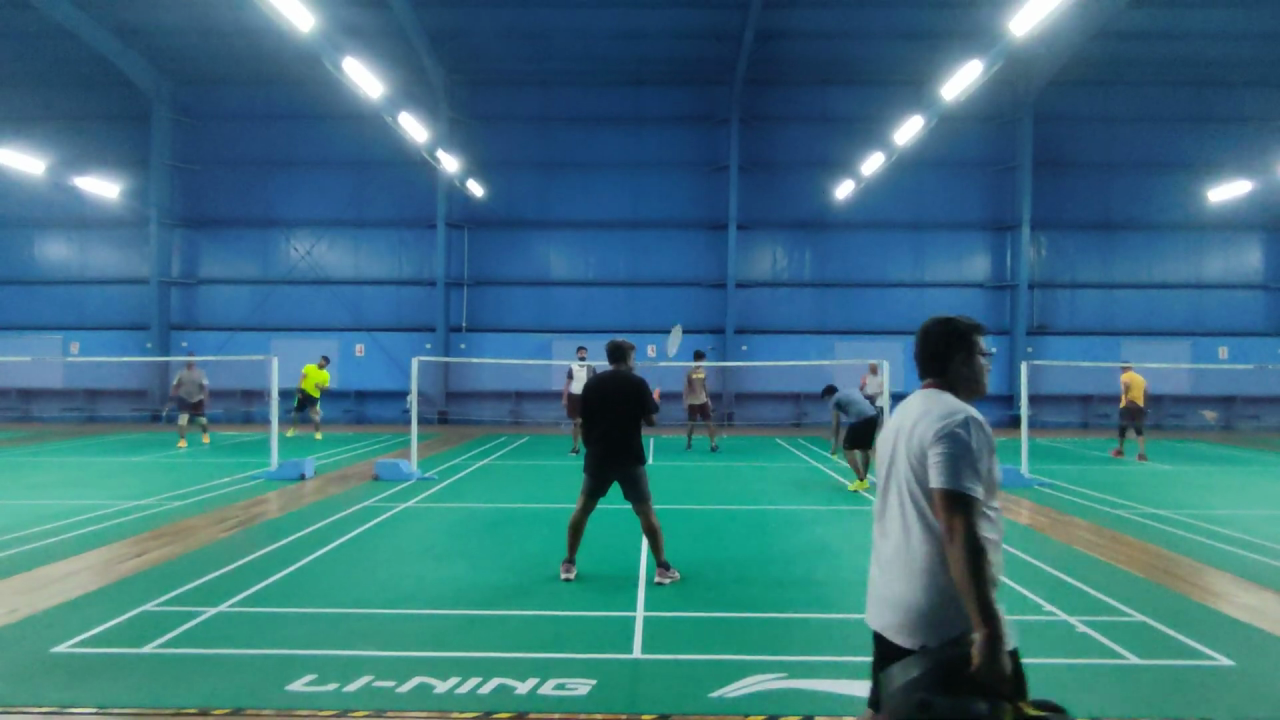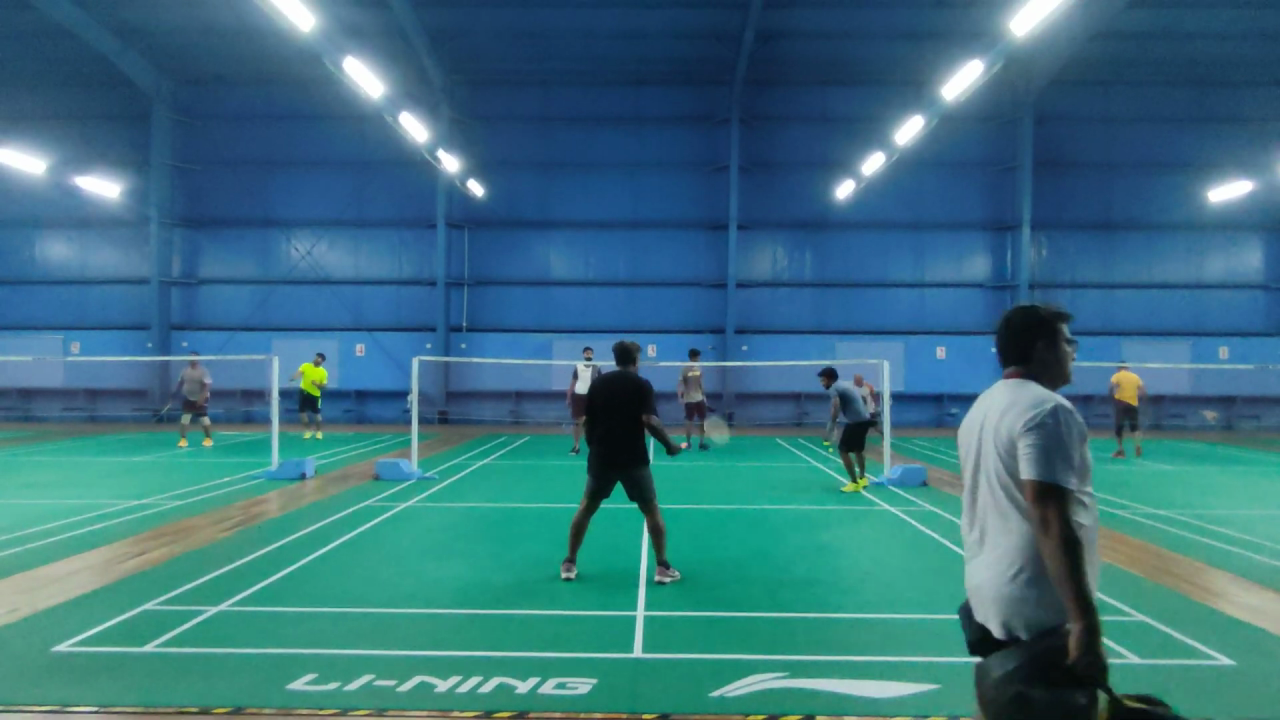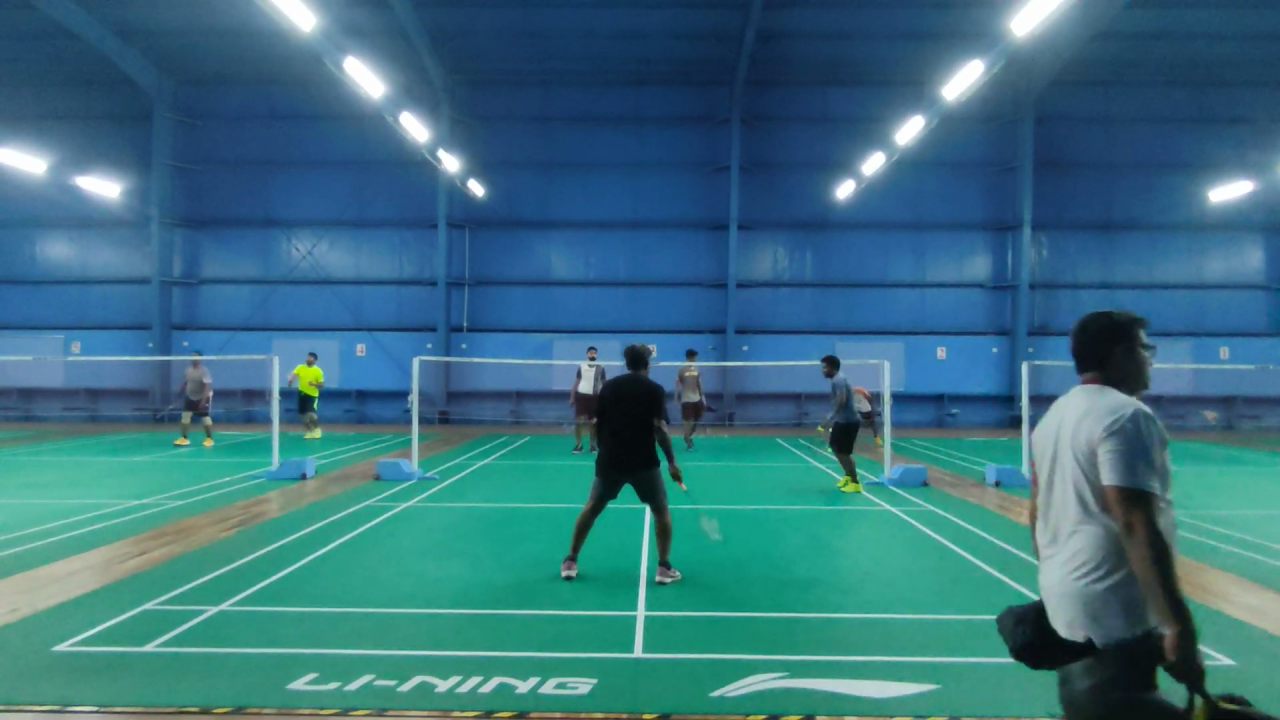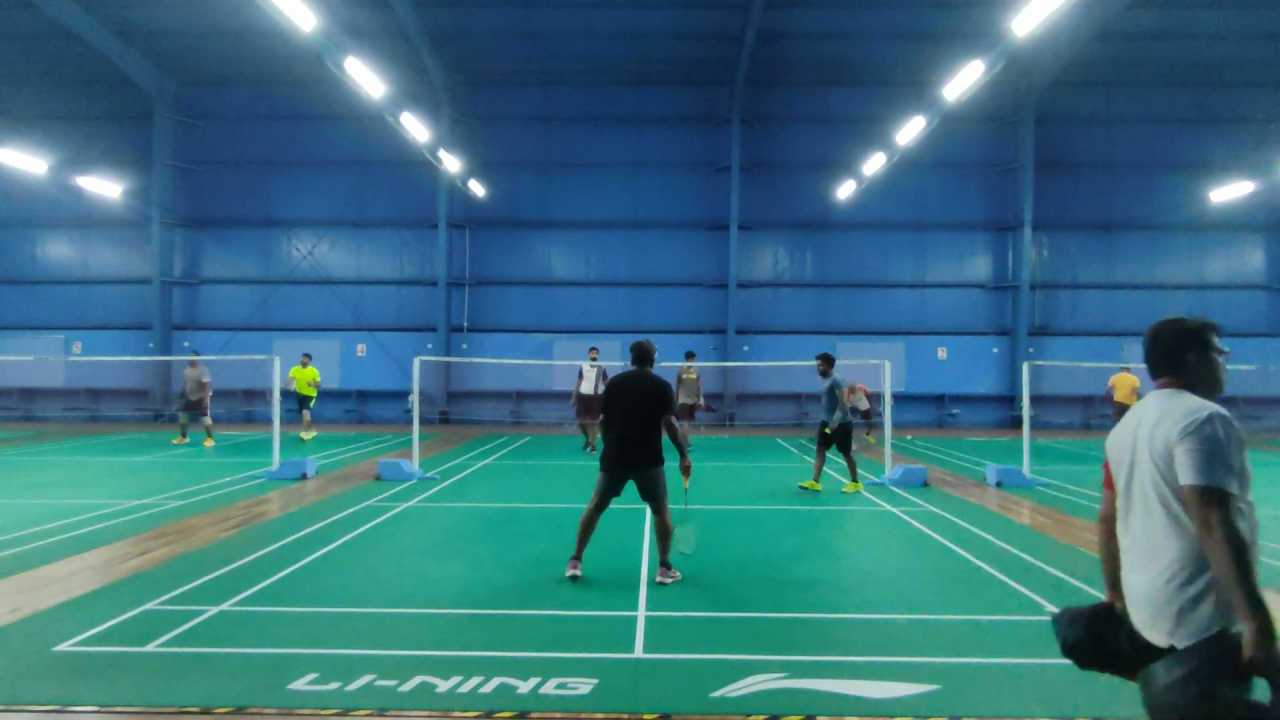
dt=0.2s
person 1, frame 1
left shoulder: (904, 415)
right shoulder: (959, 422)
right elbow: (959, 534)
right wrist: (989, 633)
left hip: (893, 605)
right hip: (949, 617)
person 1, frame 2
left shoulder: (982, 407)
right shoulder: (1049, 411)
right elbow: (1053, 524)
right wrist: (1086, 623)
left hip: (989, 594)
right hip: (1039, 607)
person 1, frame 3
left shoulder: (1054, 415)
right shoulder: (1127, 417)
left elbow: (1037, 514)
right elbow: (1138, 528)
right wrist: (1179, 626)
left hip: (1065, 596)
right hip: (1112, 608)
person 1, frame 4
left shoulder: (1128, 424)
right shoulder: (1203, 420)
left elbow: (1108, 519)
right elbow: (1216, 528)
left wrist: (1115, 595)
left hip: (1149, 601)
right hip: (1200, 612)
person 2, frame 1
left shoulder: (592, 384)
right shoulder: (637, 383)
left elbow: (584, 422)
right elbow: (650, 421)
right wrist: (654, 403)
left hip: (598, 458)
right hip: (630, 458)
left knee: (582, 508)
right knee: (646, 511)
left ankle: (569, 564)
right ankle: (663, 568)
person 2, frame 2
left shoulder: (598, 384)
right shoulder: (642, 385)
left elbow: (587, 422)
right elbow: (649, 421)
right wrist: (668, 444)
left hip: (601, 459)
right hip: (634, 460)
left knee: (585, 509)
right knee: (652, 511)
left ankle: (569, 563)
right ankle: (662, 567)
person 2, frame 3
left shoulder: (609, 387)
right shoulder: (654, 389)
left elbow: (598, 424)
right elbow: (659, 427)
right wrist: (671, 462)
left hip: (610, 461)
right hip: (644, 462)
left knee: (591, 509)
right knee: (662, 511)
left ankle: (570, 562)
right ankle: (664, 567)
person 2, frame 4
left shoulder: (614, 382)
right shoulder: (662, 386)
left elbow: (604, 421)
right elbow: (669, 423)
right wrist: (683, 456)
left hip: (614, 457)
right hip: (648, 459)
left knee: (595, 507)
right knee: (661, 511)
left ankle: (575, 561)
right ankle: (664, 568)
